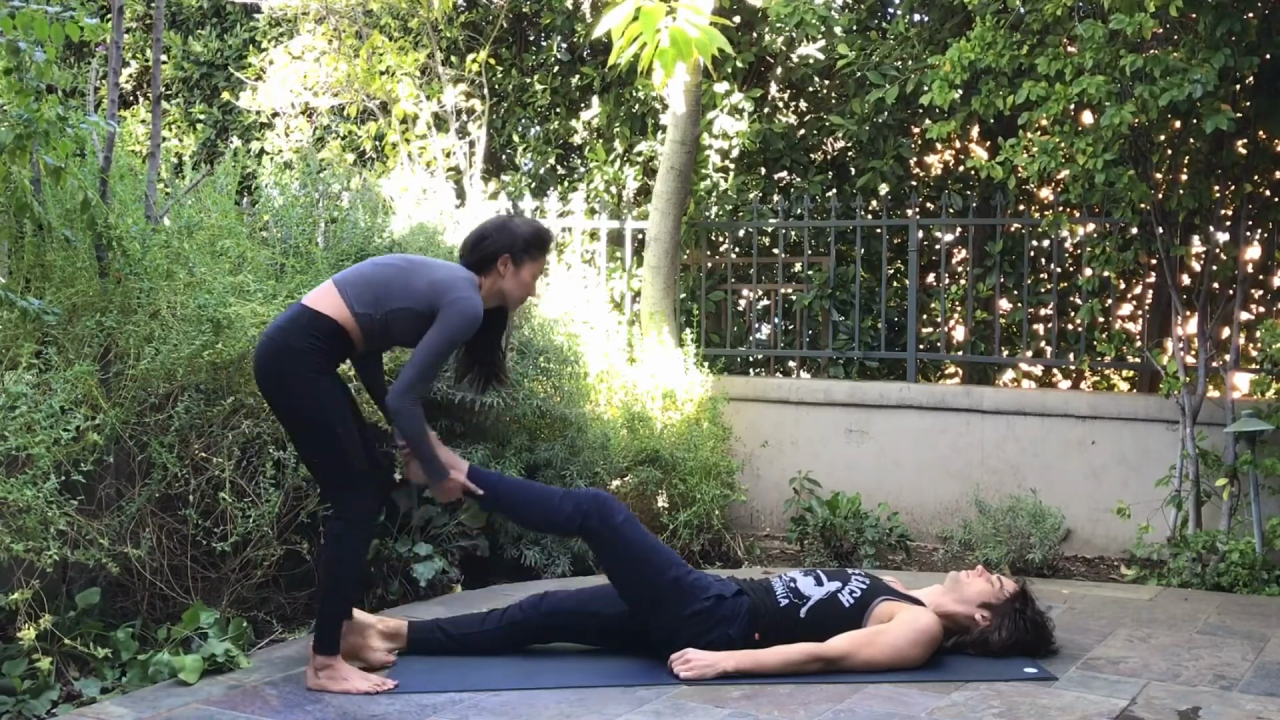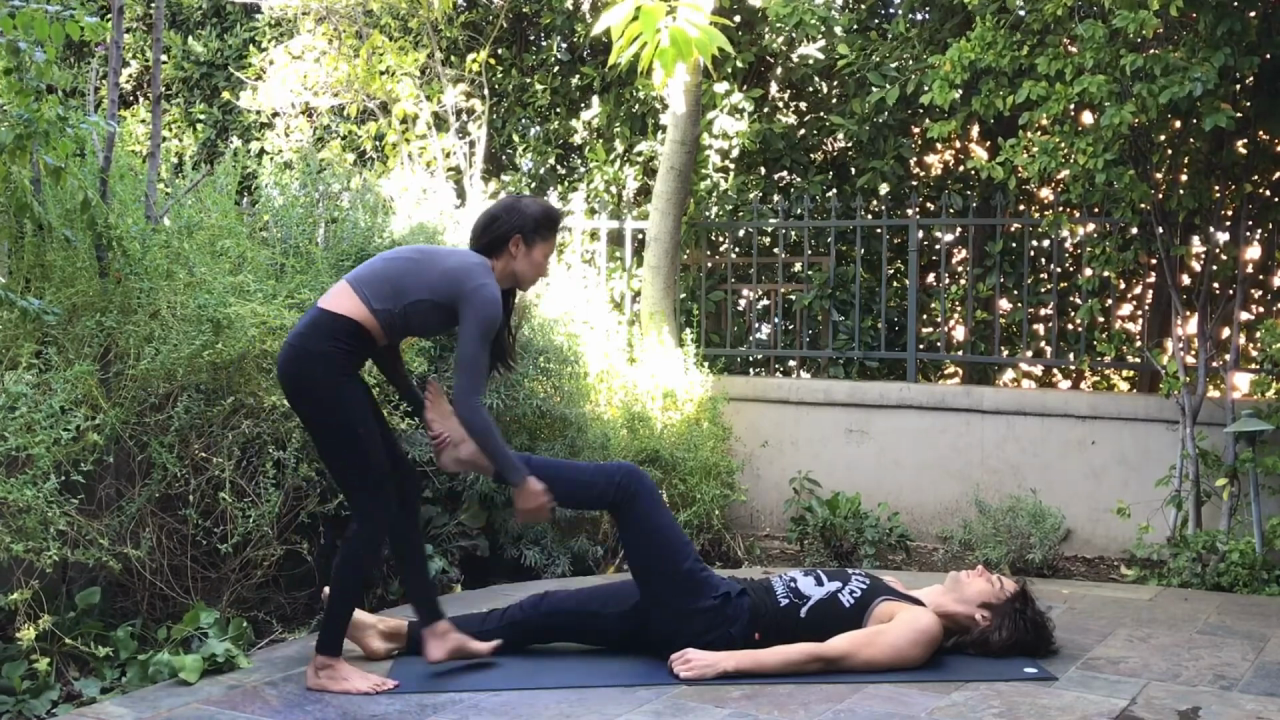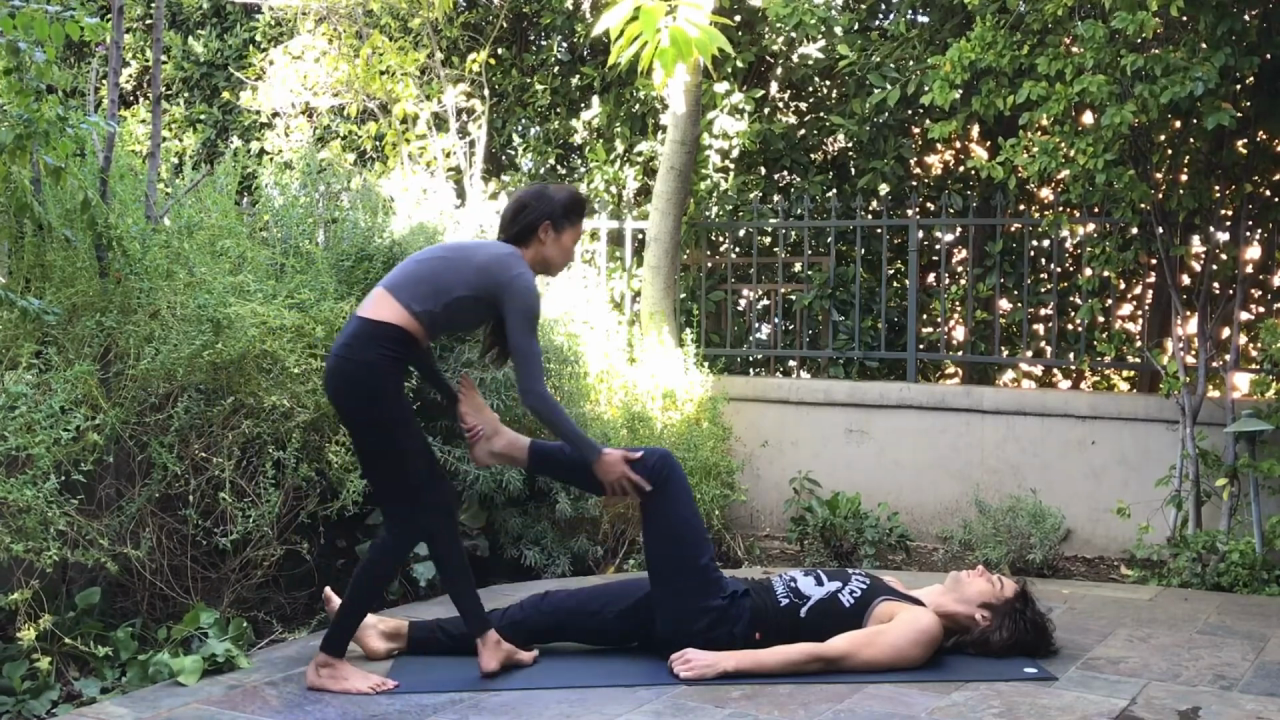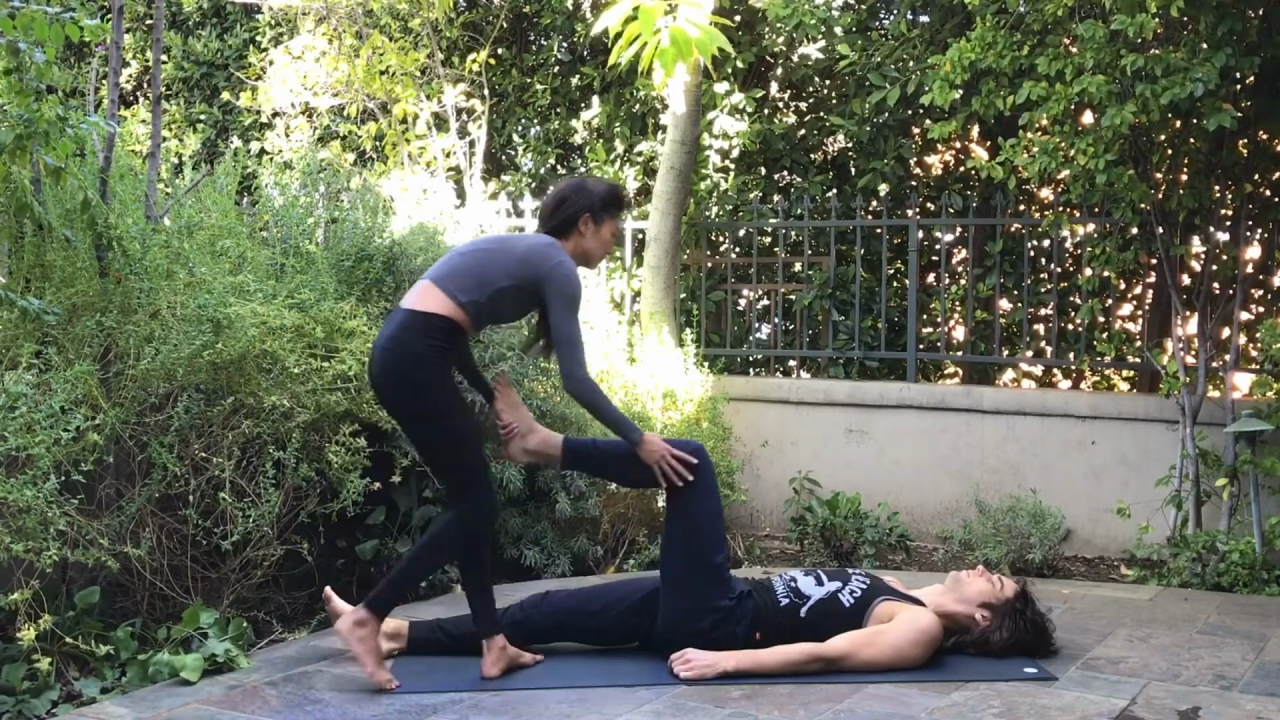
dt=0.2s
person 1, frame 1
left shoulder: (920, 631)
right shoulder: (904, 596)
left elbow: (826, 653)
left wrist: (727, 663)
left hip: (717, 623)
right hip: (722, 598)
left knee: (599, 511)
right knee: (550, 611)
left ankle: (451, 470)
right ankle: (398, 634)
person 1, frame 2
left shoulder: (920, 633)
right shoulder: (902, 592)
left elbow: (823, 653)
left wrist: (724, 661)
left hip: (717, 620)
right hip: (719, 603)
left knee: (630, 485)
right knee: (550, 610)
left ankle: (478, 454)
right ankle: (399, 634)
person 1, frame 3
left shoulder: (919, 630)
right shoulder: (900, 594)
left elbow: (824, 653)
left wrist: (723, 662)
left hip: (717, 626)
right hip: (726, 603)
left knee: (658, 469)
right knee: (551, 611)
left ankle: (514, 449)
right ankle: (396, 634)
person 1, frame 4
left shoulder: (919, 630)
right shoulder: (901, 594)
left elbow: (823, 653)
left wrist: (723, 663)
left hip: (716, 625)
right hip: (715, 608)
left knee: (689, 461)
right knee: (554, 610)
left ankle: (548, 446)
right ankle: (397, 633)
person 2, frame 1
left shoulder: (446, 286)
right shoulder: (465, 302)
right elbow: (404, 398)
left wrist: (405, 438)
right wrist: (438, 474)
left hip: (292, 351)
right hip: (297, 358)
left knee: (374, 486)
right knee: (355, 503)
left ankle: (339, 635)
right ankle: (325, 662)
person 2, frame 2
left shoulder: (458, 271)
right shoulder: (482, 289)
right elbow: (470, 406)
left wrist: (422, 411)
right wrist: (518, 479)
left hip: (319, 355)
right hip: (320, 361)
left knee: (403, 489)
right knee: (376, 508)
left ankle: (436, 630)
right ankle: (326, 663)
person 2, frame 3
left shoulder: (487, 261)
right shoulder: (515, 278)
right elbow: (534, 393)
left wrist: (456, 402)
right wrist: (596, 457)
left hip: (361, 362)
right hip: (368, 369)
left knee: (435, 503)
right knee: (410, 516)
left ankle: (487, 641)
right ankle: (329, 662)
person 2, frame 4
left shoulder: (525, 252)
right shoulder: (557, 266)
right elbow: (576, 380)
left wrist: (493, 398)
right wrist: (638, 441)
left hip: (398, 353)
right hip: (414, 360)
left knee: (473, 498)
right knee: (475, 502)
left ankle: (493, 644)
right ankle: (367, 618)
